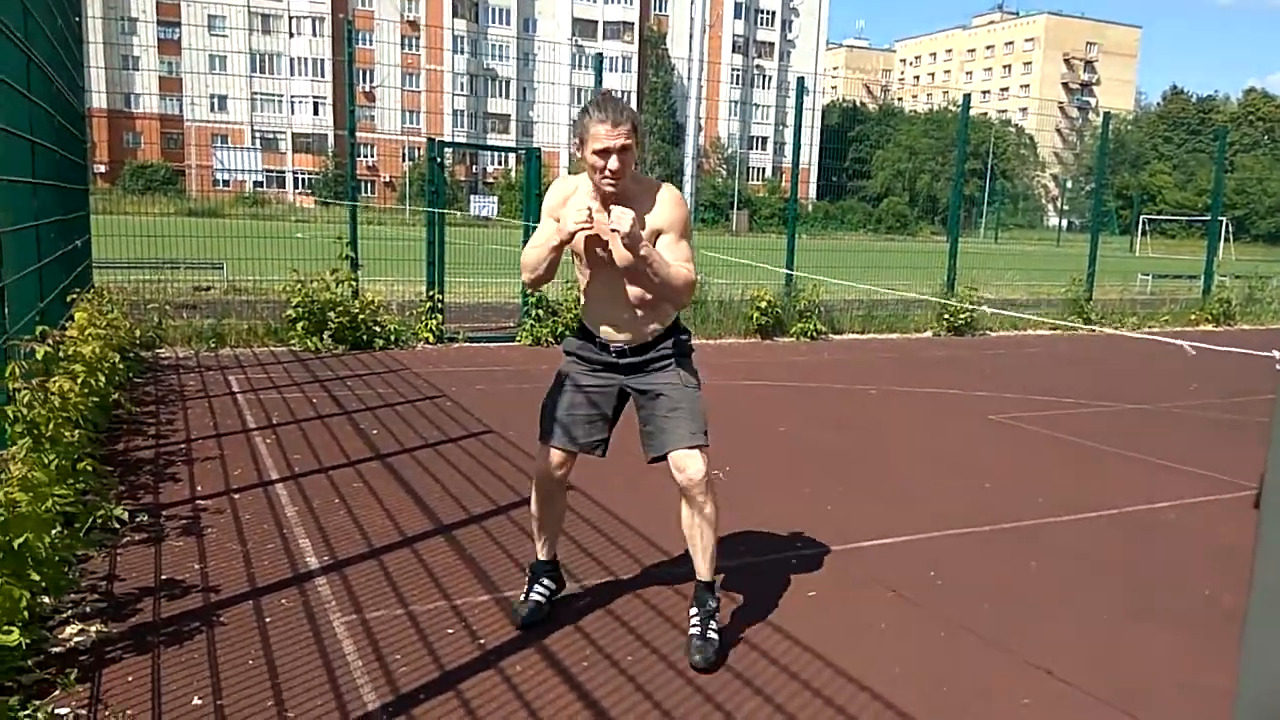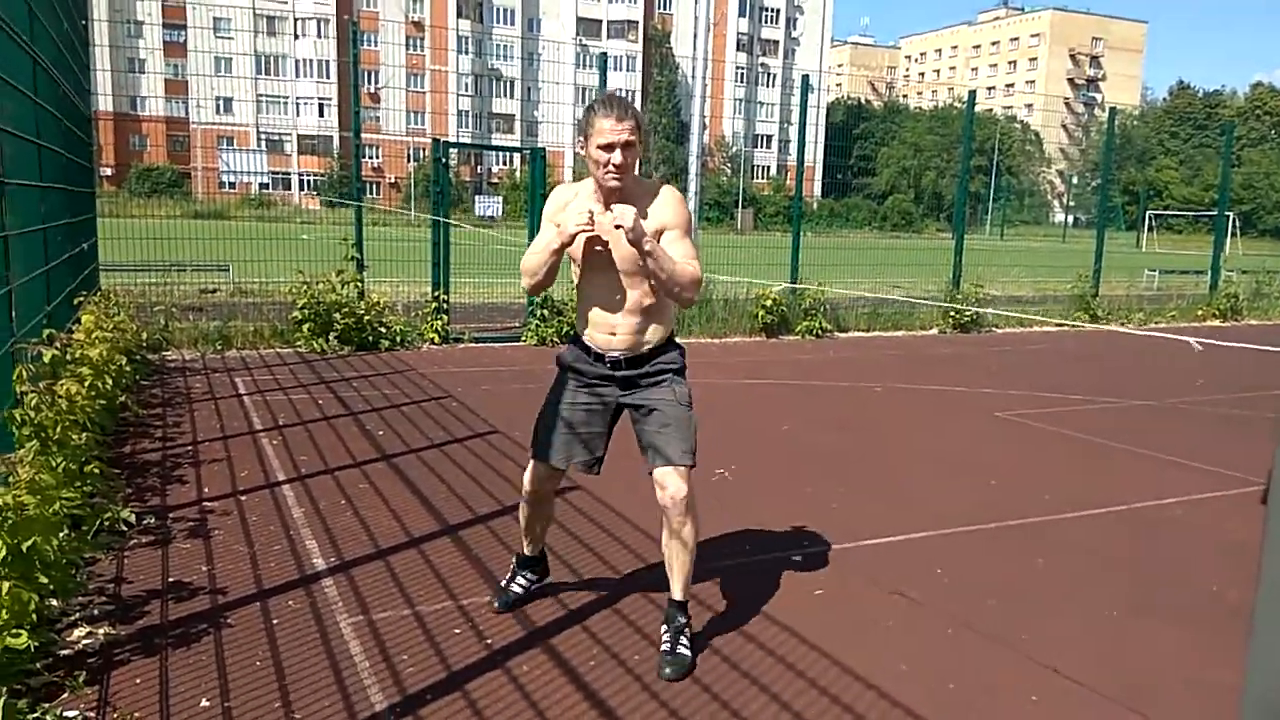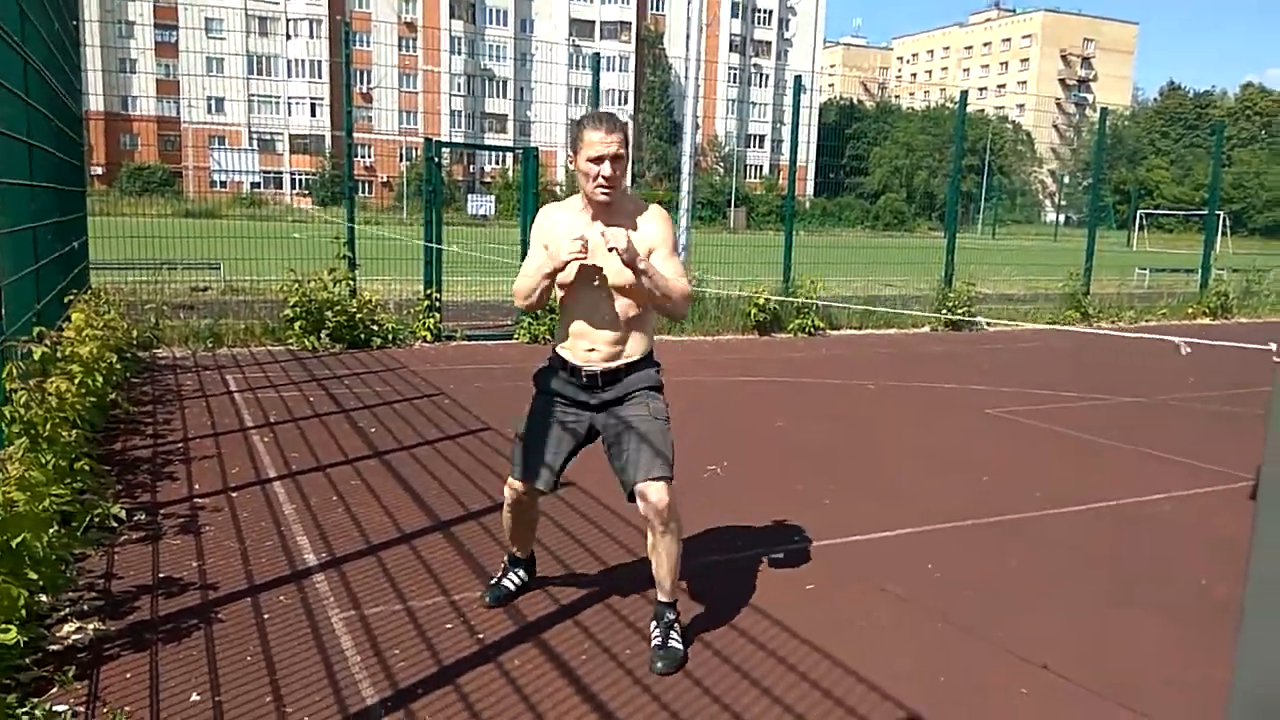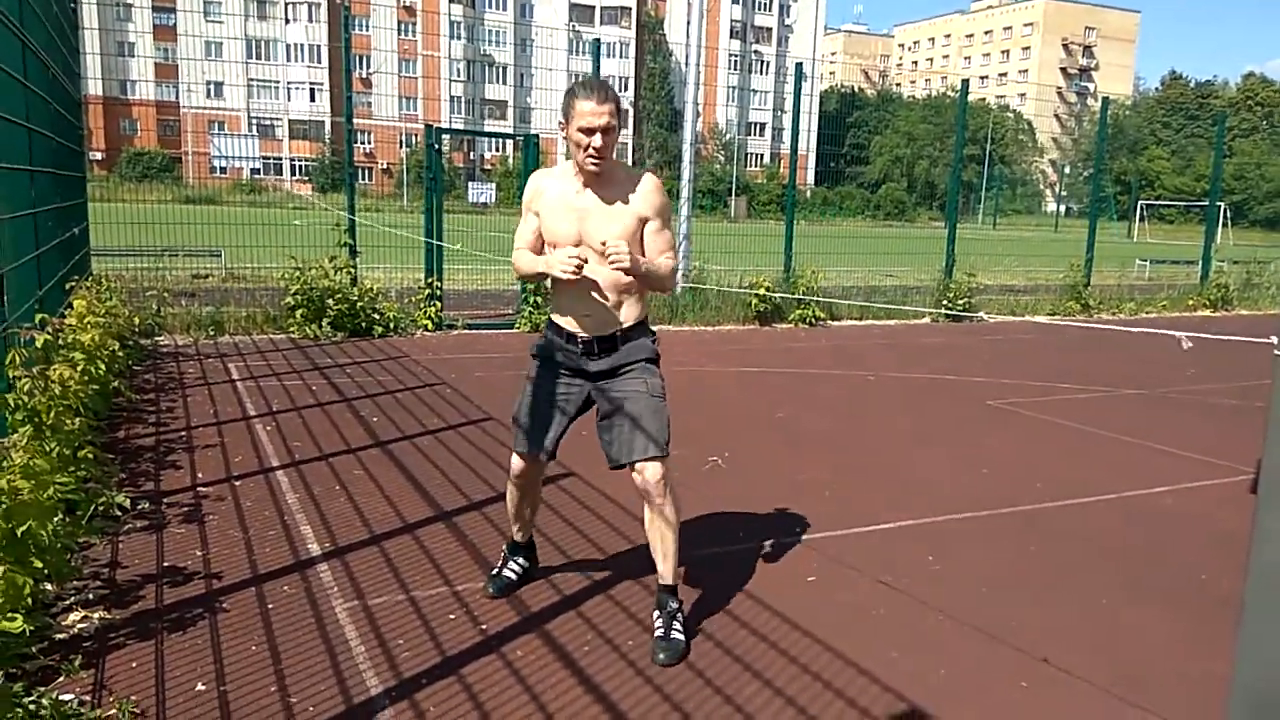
dt=0.1s
person 1, frame 1
left shoulder: (666, 201)
right shoulder: (563, 194)
left elbow: (684, 291)
right elbow: (530, 276)
left wrist: (640, 248)
right wrist: (563, 234)
left hip: (661, 354)
right hip: (592, 351)
left knee: (692, 473)
right knee: (551, 466)
left ankle: (705, 600)
right ankle: (545, 572)
person 1, frame 2
left shoulder: (666, 203)
right shoulder: (564, 201)
left elbow: (690, 291)
right elbow: (529, 281)
left wrist: (642, 246)
right wrist: (561, 236)
left hip: (654, 367)
right hip: (588, 364)
left knee: (675, 491)
right knee: (539, 476)
left ankle: (677, 614)
right ankle: (531, 564)
person 1, frame 3
left shoulder: (652, 220)
right shoulder: (552, 219)
left elbow: (679, 306)
right elbow: (523, 300)
left wrist: (637, 266)
right wrist: (553, 263)
left hip: (632, 384)
right hip: (566, 380)
left knee: (657, 501)
right knee: (520, 490)
left ankle: (666, 615)
right ankle: (520, 563)
person 1, frame 4
left shoulder: (645, 190)
right shoulder: (541, 186)
left elbow: (667, 273)
right elbow: (518, 259)
left wrist: (641, 271)
right wrist: (547, 266)
left hip: (627, 353)
right hip: (559, 347)
left knee: (651, 476)
right knee: (522, 467)
left ankle: (668, 602)
right ankle: (521, 551)
